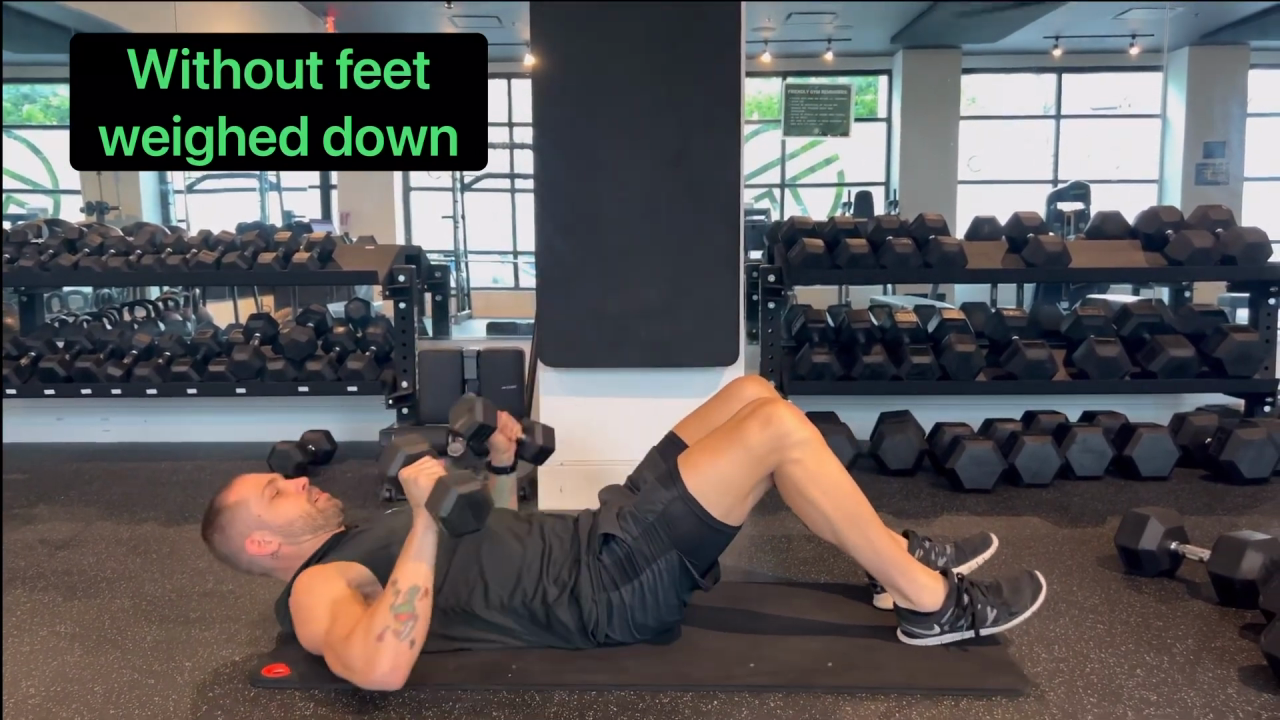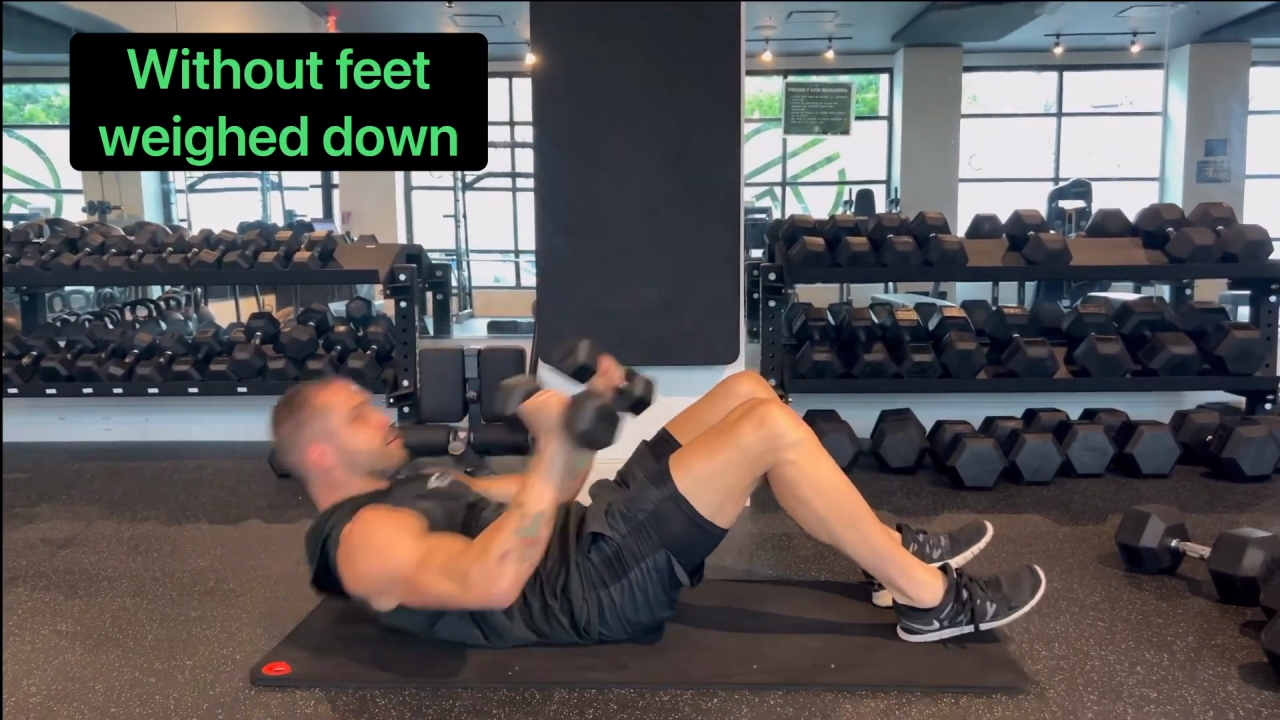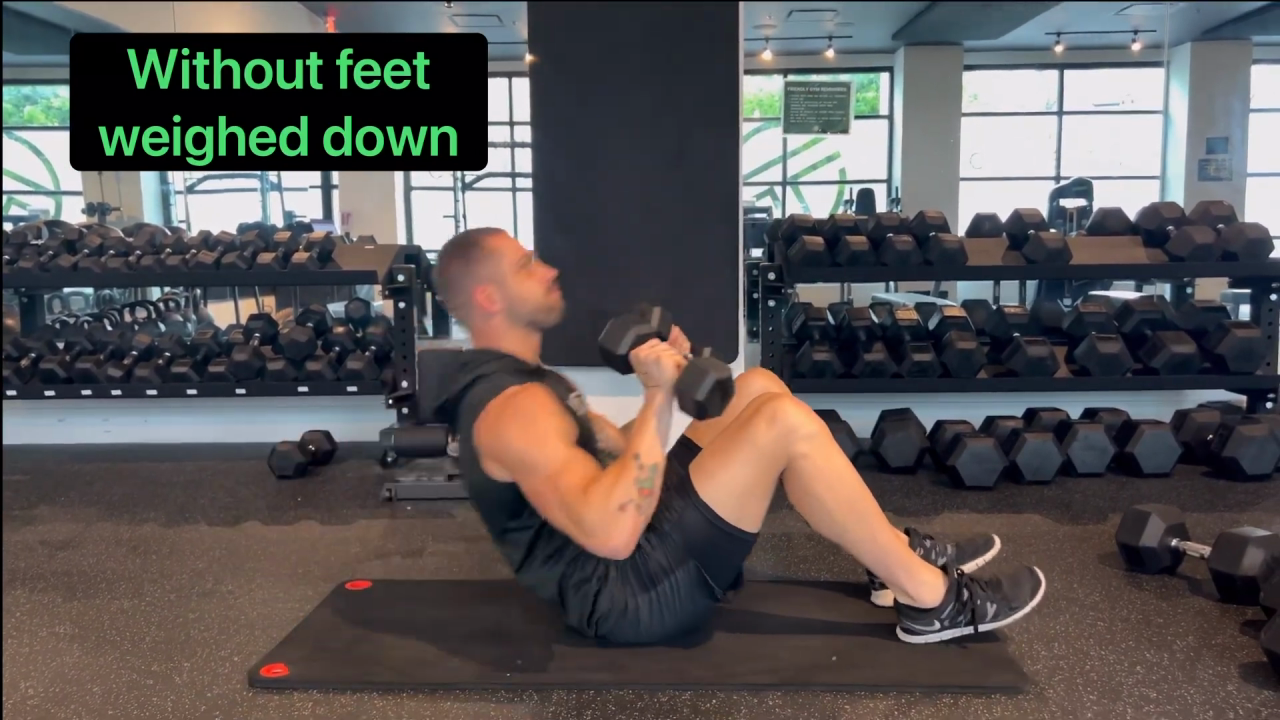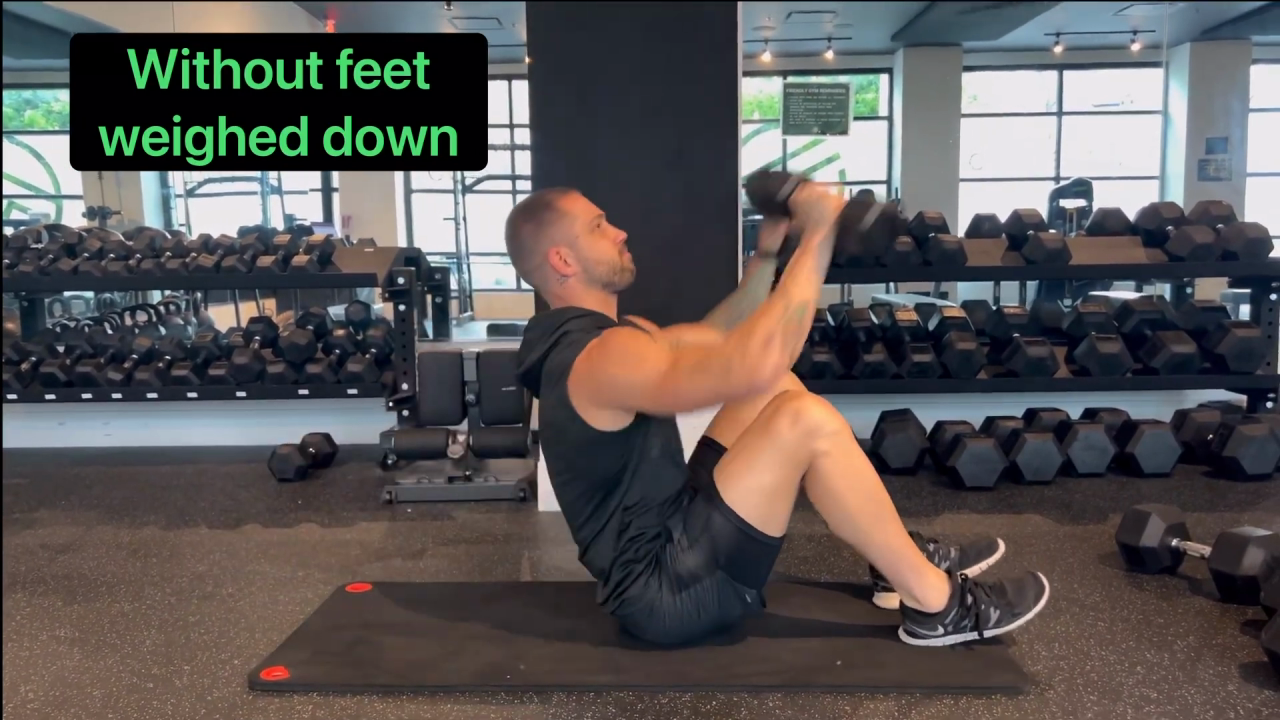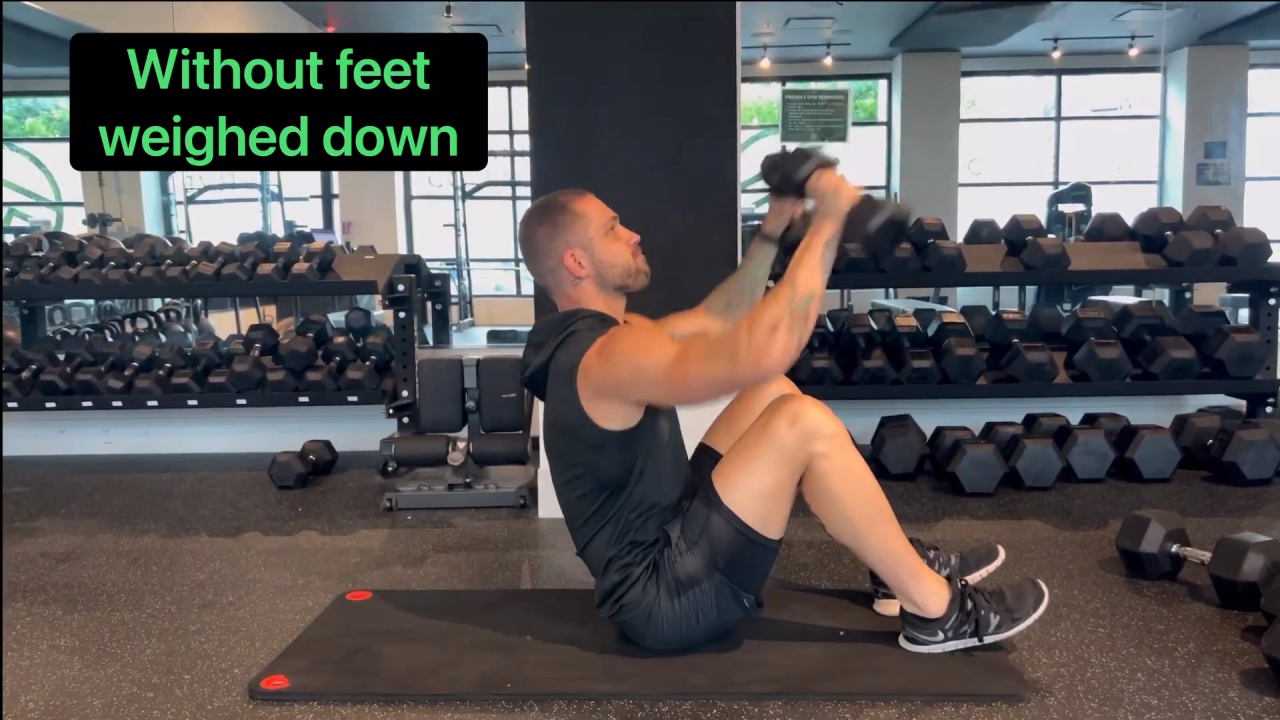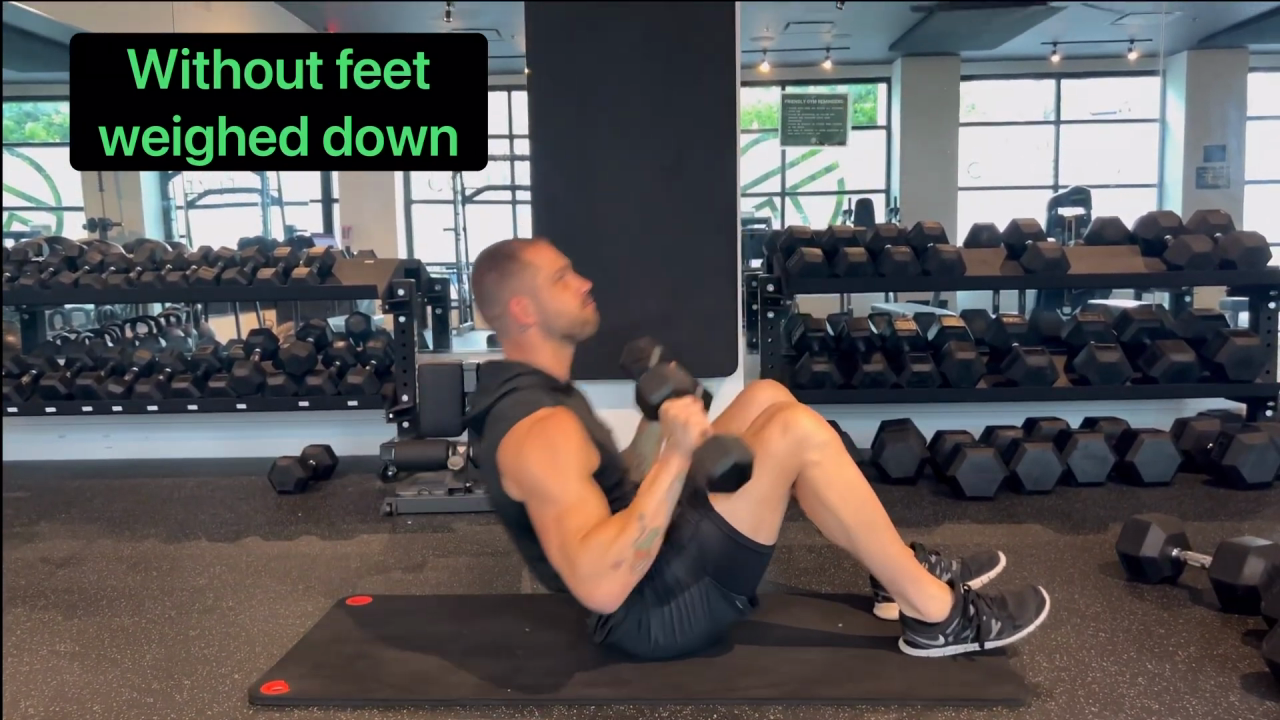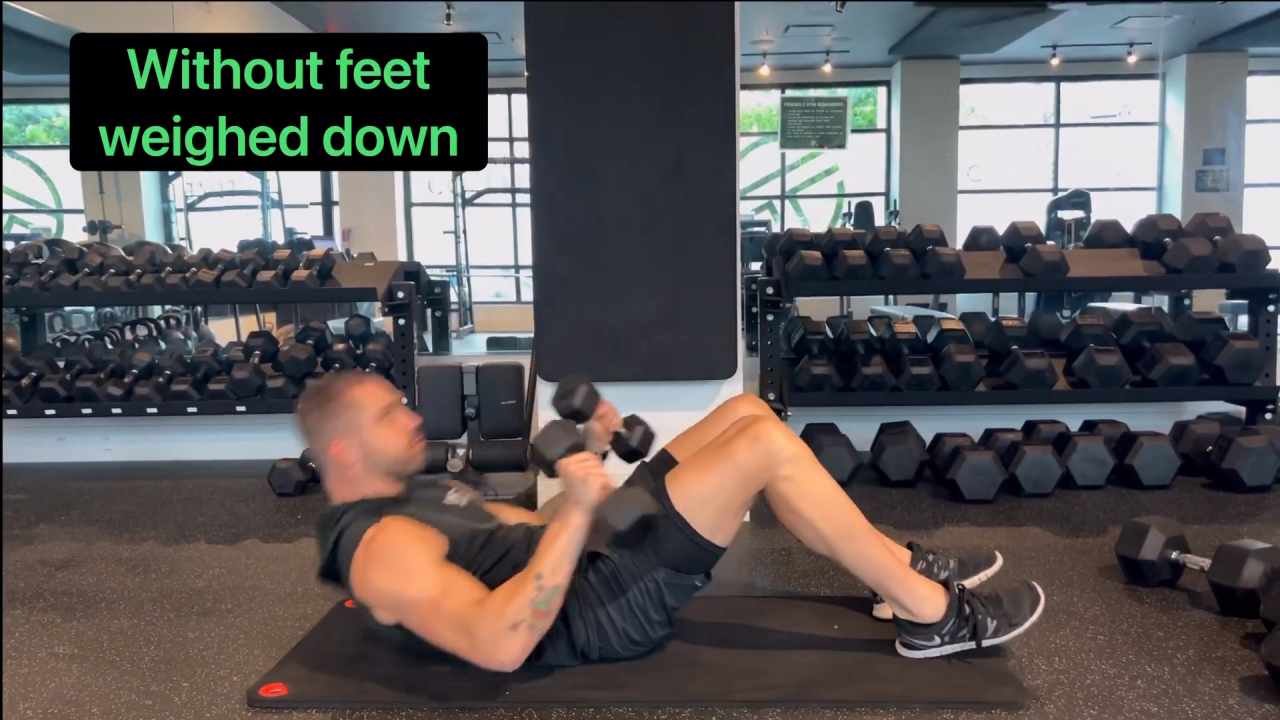
dt=0.3s
person 1, frame 1
left shoulder: (357, 546)
right shoulder: (320, 590)
right elbow: (383, 666)
left wrist: (496, 465)
right wrist: (425, 514)
left hip: (598, 535)
right hip: (611, 586)
left knee: (753, 392)
right knee: (778, 427)
left ankle: (898, 557)
right ankle: (933, 602)
person 1, frame 2
left shoulder: (398, 490)
right shoulder: (367, 538)
left elbow: (531, 494)
right elbow: (493, 580)
right wrist: (549, 444)
left hip: (598, 533)
right hip: (603, 586)
left knee: (745, 391)
right knee: (769, 427)
left ankle: (891, 550)
right ankle: (929, 596)
person 1, frame 3
left shoulder: (524, 384)
right shoulder: (511, 409)
left elbow: (617, 448)
right elbow: (612, 530)
left wrist: (665, 377)
right wrist: (660, 392)
left hip: (647, 550)
right hip: (638, 597)
left knee: (758, 389)
right knee: (784, 421)
left ankle: (899, 559)
right ankle: (932, 601)
person 1, frame 4
left shoulder: (597, 331)
right shoulder: (602, 358)
left elbow: (717, 341)
right elbow: (755, 366)
left wrist: (768, 252)
right wrist: (818, 235)
left hip: (667, 542)
right hip: (661, 592)
left knee: (781, 396)
right knee: (806, 420)
left ankle: (904, 558)
right ankle: (939, 600)
person 1, frame 5
left shoulder: (601, 334)
right shoulder: (611, 355)
left elbow: (718, 321)
right elbow: (763, 352)
left wrist: (772, 231)
right wrist: (828, 222)
left hip: (670, 547)
right hip: (664, 595)
left knee: (776, 397)
right knee: (805, 423)
left ankle: (901, 566)
right ankle: (935, 612)
person 1, frame 6
left shoulder: (536, 398)
right shoulder: (538, 430)
right elbow: (602, 583)
left wrist: (659, 413)
right wrist: (678, 451)
left hip: (659, 565)
right hip: (657, 611)
left knee: (768, 398)
right knee: (797, 431)
left ankle: (899, 579)
right ankle: (935, 616)
person 1, frame 7
left shoulder: (407, 500)
right shoulder: (382, 549)
right elbow: (502, 642)
left wrist: (582, 456)
right wrist: (579, 509)
left hip: (599, 561)
right hip: (603, 606)
left knee: (745, 414)
right knee: (764, 443)
left ankle: (903, 568)
right ankle: (931, 614)
